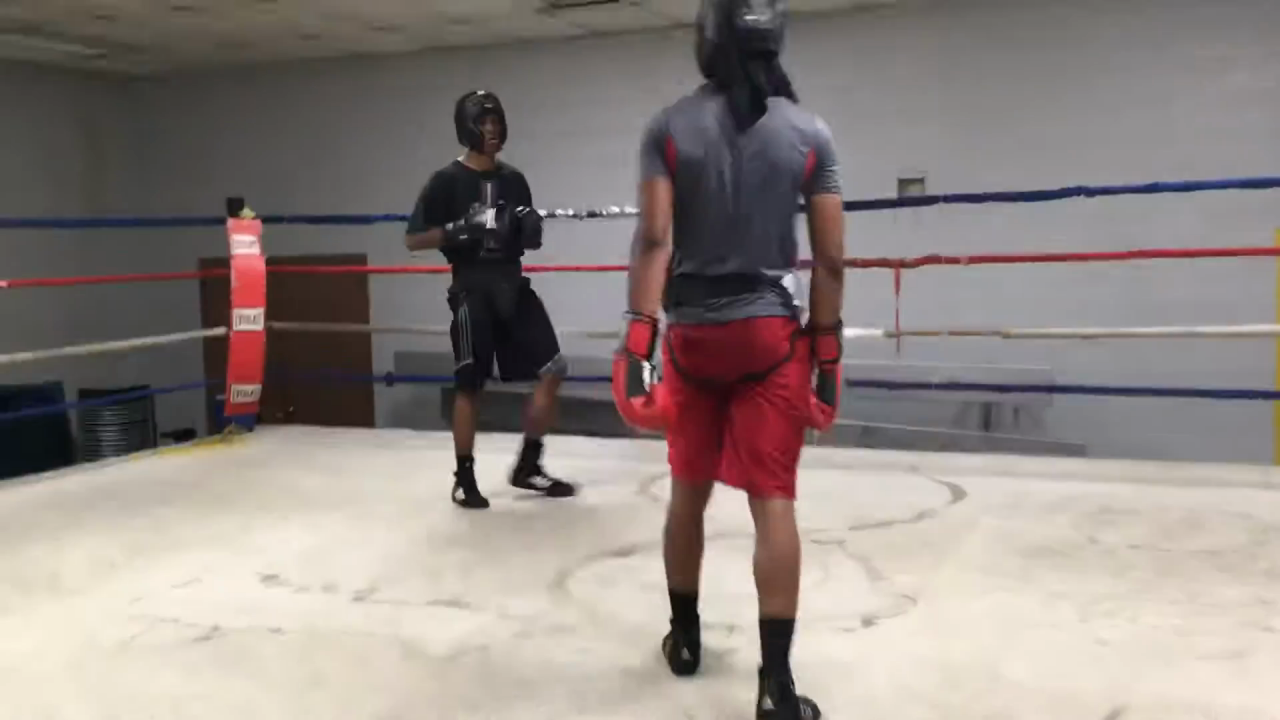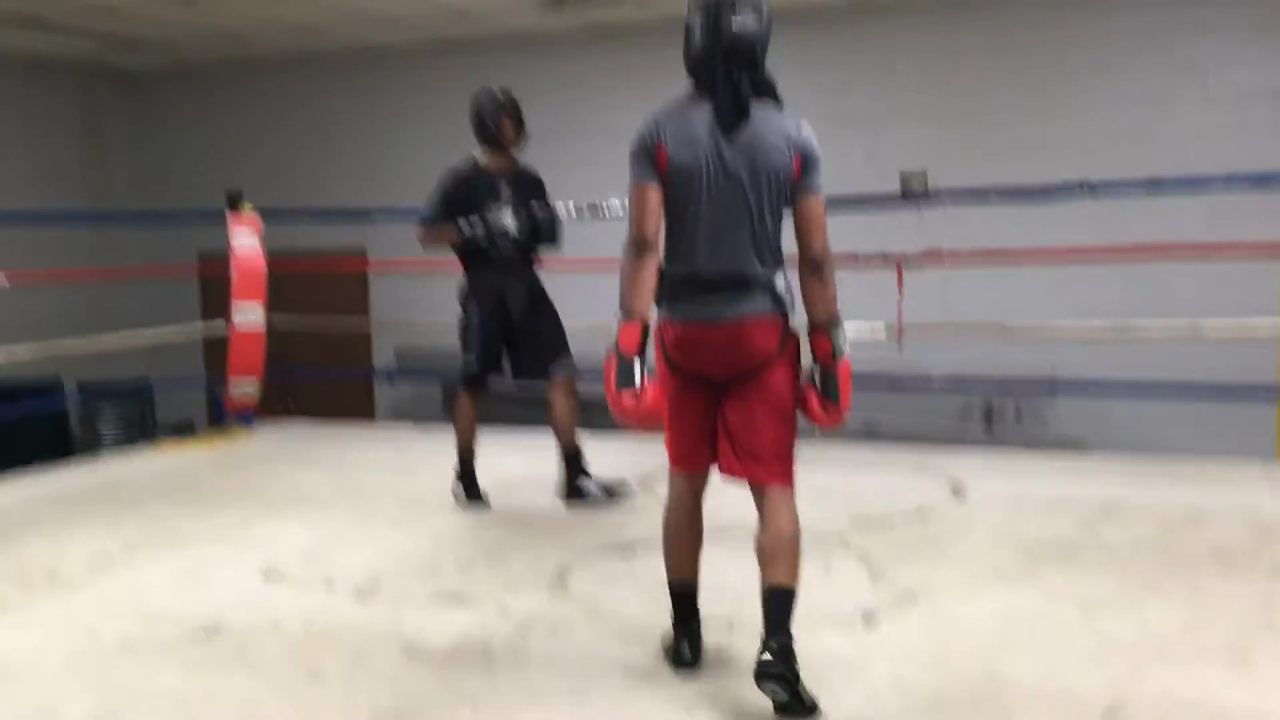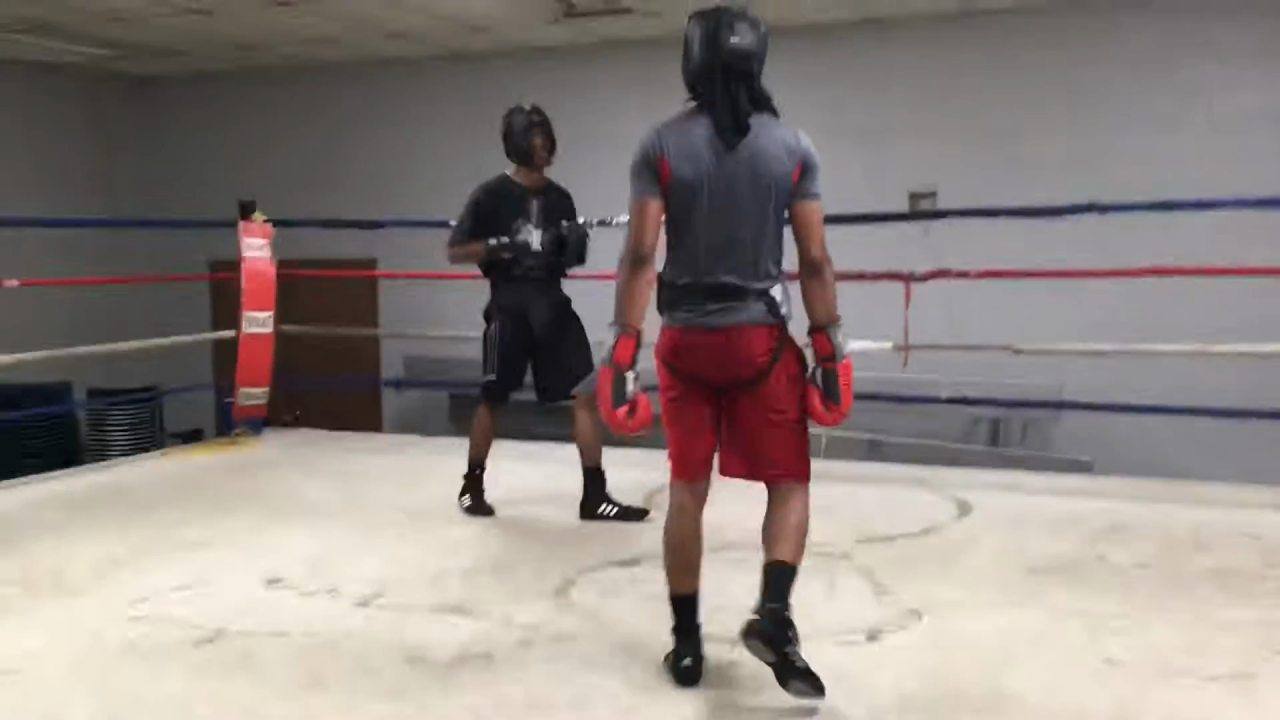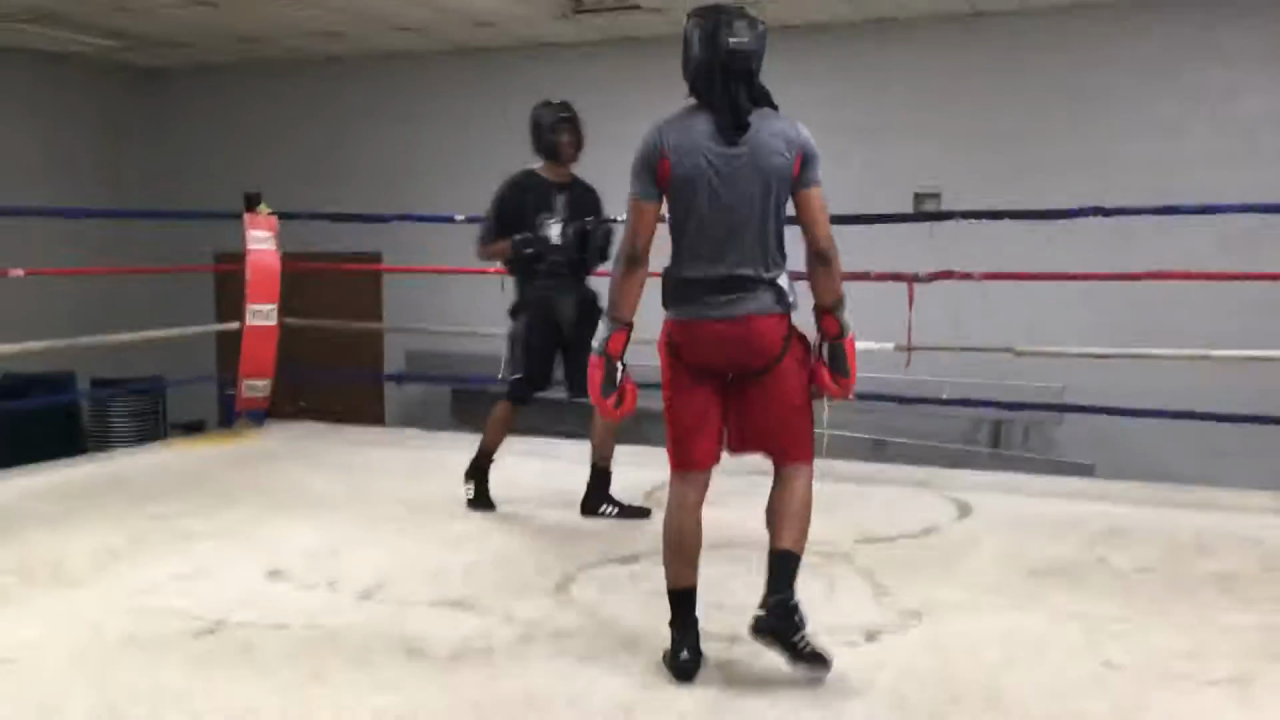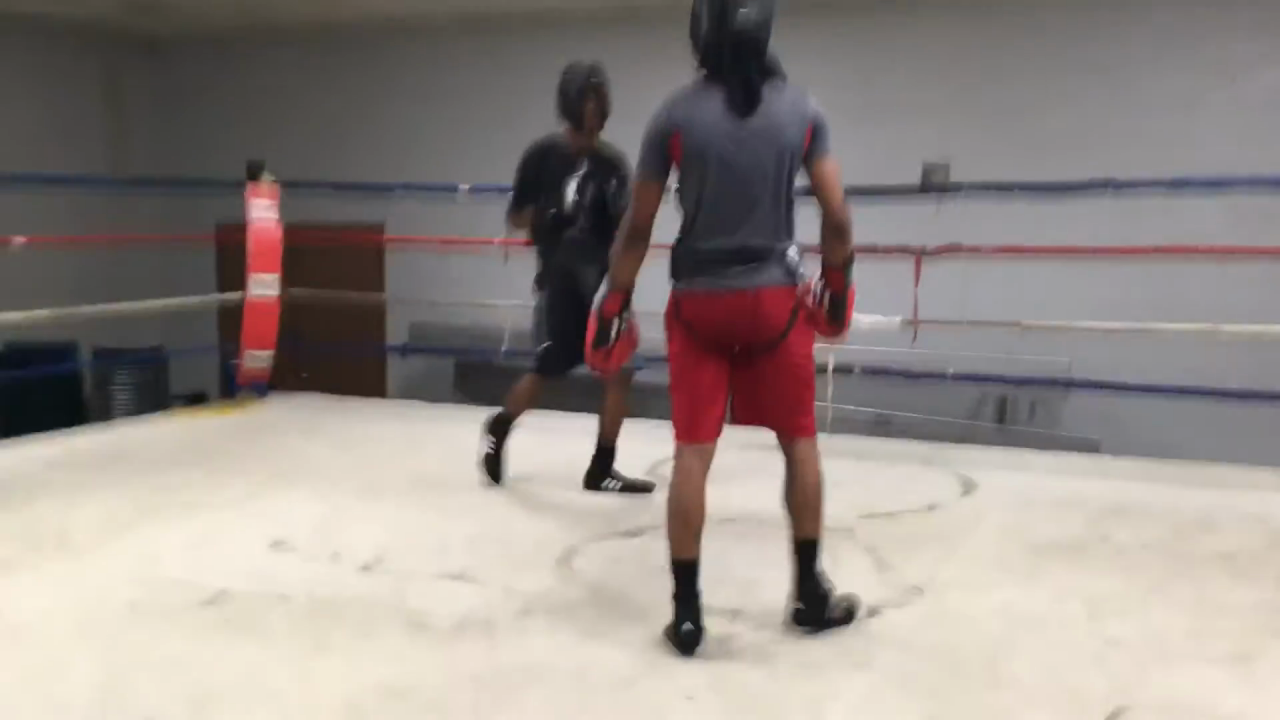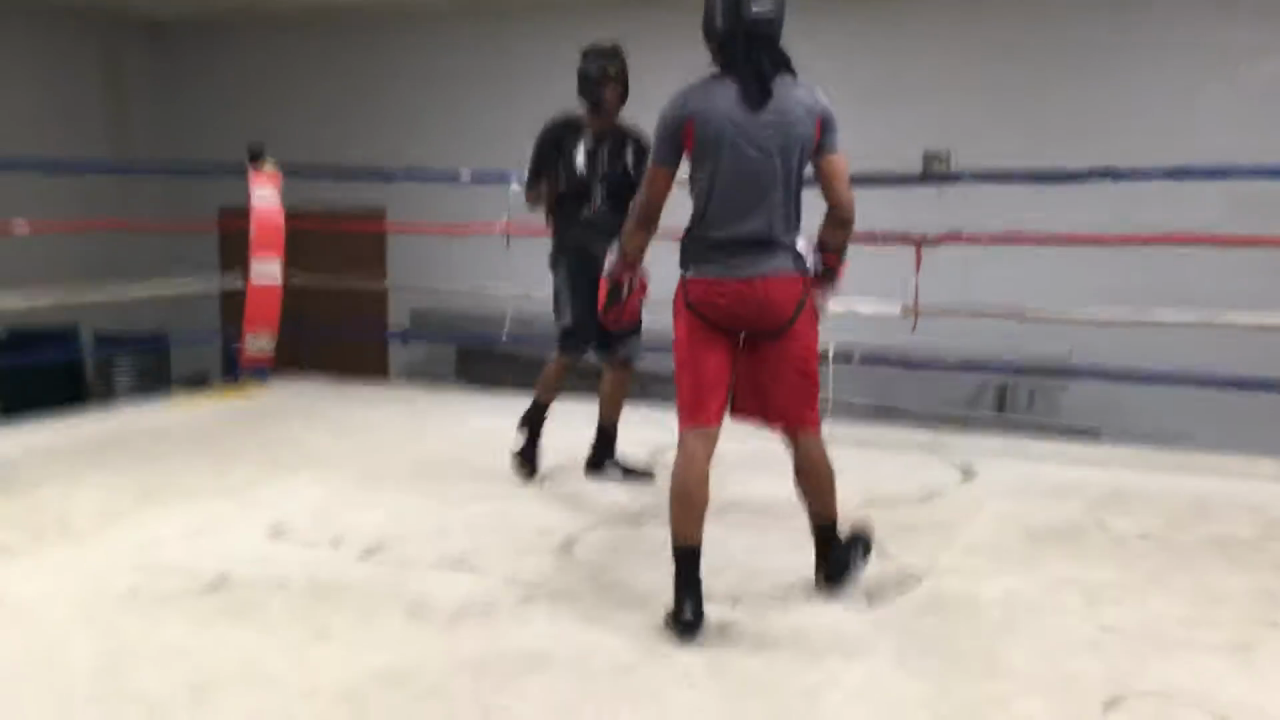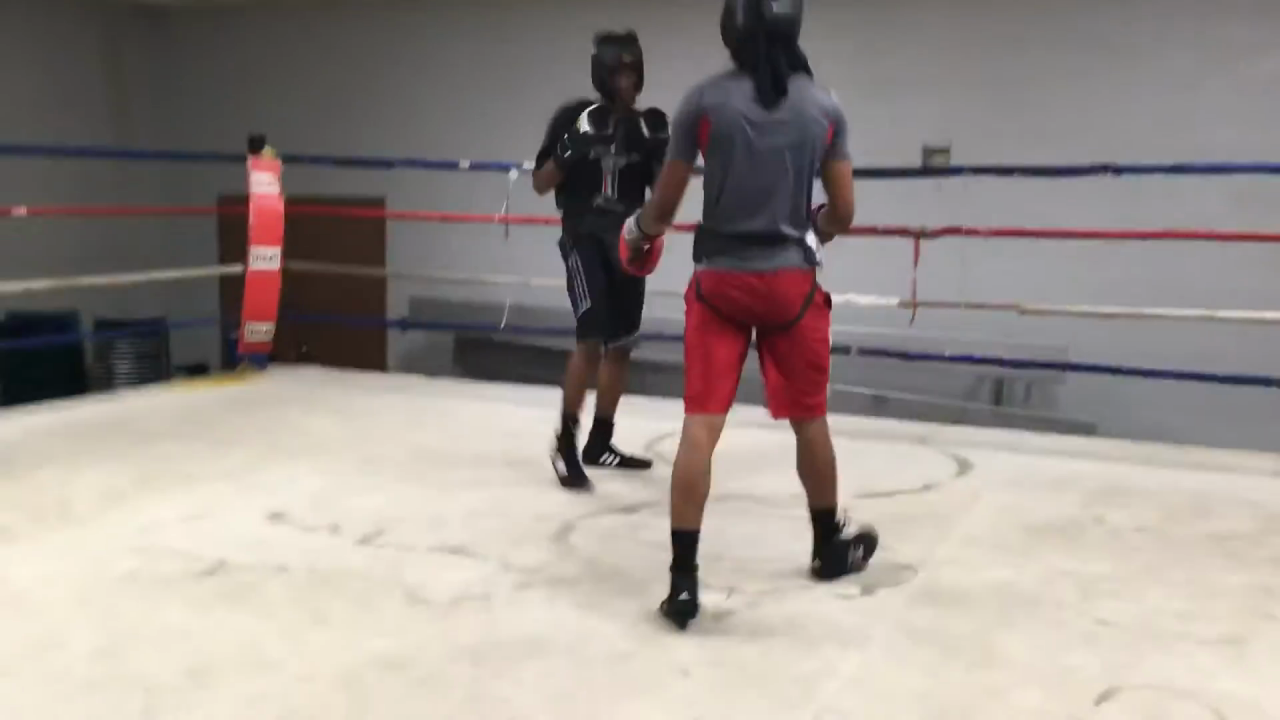
dt=0.1s
person 1, frame 1
left shoulder: (669, 127)
right shoulder: (808, 133)
left elbow: (653, 241)
right elbow: (828, 258)
left wrist: (638, 341)
right wrist: (827, 350)
left hip: (692, 334)
right hip: (770, 335)
left knee: (689, 488)
right knee: (773, 501)
left ankle: (684, 635)
person 1, frame 2
left shoulder: (660, 132)
right shoulder: (792, 135)
left elbow: (645, 244)
right elbow: (815, 257)
left wrist: (629, 339)
right wrist: (828, 348)
left hip: (685, 331)
right hip: (759, 331)
left knee: (686, 483)
right knee: (773, 492)
left ankle: (685, 631)
right ankle: (777, 648)
person 1, frame 3
left shoulder: (661, 144)
right shoulder: (791, 145)
left elbow: (640, 256)
right elbow: (815, 262)
left wrist: (622, 351)
right wrist: (827, 348)
left hip: (686, 336)
right hip: (759, 336)
left knee: (688, 489)
right knee: (788, 484)
left ankle: (686, 642)
right ankle: (773, 612)
person 1, frame 4
left shoulder: (663, 141)
right shoulder: (791, 138)
left elbow: (635, 253)
right elbow: (820, 248)
left wrist: (613, 340)
right wrist: (832, 329)
left hip: (689, 330)
right hip: (765, 326)
left knee: (688, 483)
right knee: (794, 464)
left ankle: (683, 636)
right ankle: (779, 602)
person 1, frame 5
left shoulder: (675, 115)
right shoulder: (800, 111)
left elbow: (638, 226)
right elbow: (837, 218)
left wrist: (613, 303)
right wrist: (836, 285)
left hip: (698, 303)
right hip: (773, 299)
left knee: (692, 455)
right knee: (798, 443)
left ankle: (686, 610)
right ankle: (808, 591)
person 1, frame 6
left shoulder: (688, 106)
right shoulder: (811, 106)
left elbow: (648, 209)
right elbow: (842, 209)
left wrist: (622, 268)
right wrist: (828, 260)
left hip: (706, 289)
right hip: (780, 287)
left knee: (696, 440)
right knee: (802, 431)
left ankle: (687, 595)
right ankle: (831, 557)
person 1, frame 7
left shoulder: (705, 100)
right shoulder: (824, 107)
left elbow: (666, 203)
right elbow: (841, 213)
left wrist: (640, 235)
left hip: (719, 280)
right hip: (790, 282)
left knee: (700, 426)
right knee: (809, 421)
left ankle: (682, 582)
right ankle: (830, 545)
person 2, frame 1
left shoulder: (514, 180)
right shoulder: (447, 180)
right elbow: (413, 238)
left wrist: (529, 231)
right wrist: (460, 230)
left hip: (512, 283)
right hip: (472, 289)
left knee: (550, 370)
right knee: (469, 386)
left ankle: (528, 465)
right ankle: (464, 478)
person 2, frame 2
left shoulder: (530, 181)
right shoulder: (463, 179)
right elbow: (428, 235)
left wrist: (545, 229)
right wrist: (477, 229)
left hip: (525, 285)
right hip: (486, 290)
left knee: (561, 375)
right knee: (474, 384)
left ankle: (575, 477)
right ankle: (465, 473)
person 2, frame 3
left shoulder: (561, 197)
right shoulder: (493, 194)
right elbow: (457, 252)
left wrist: (574, 249)
right wrist: (504, 246)
left hip: (553, 303)
right hip: (511, 306)
left knee: (588, 393)
right knee: (494, 398)
left ankle: (595, 495)
right ankle: (472, 485)
person 2, frame 4
left shoulder: (585, 194)
right shoulder: (518, 188)
right elbow: (486, 250)
left wrist: (598, 244)
right wrist: (530, 243)
left hip: (578, 299)
right hip: (536, 302)
right knee: (516, 396)
left ankle: (598, 493)
right ankle: (477, 473)
person 2, frame 5
left shoulder: (613, 163)
right shoulder: (543, 155)
right elbow: (516, 220)
left wrist: (621, 211)
right wrist: (553, 206)
left hip: (603, 270)
right hip: (560, 270)
left knee: (620, 370)
right knee: (548, 368)
left ankle: (602, 468)
right ankle: (499, 431)
person 2, frame 6
left shoulder: (632, 142)
right shoulder: (560, 131)
right elbow: (533, 197)
left wrist: (640, 182)
right wrist: (566, 174)
left hip: (616, 250)
right hip: (574, 249)
left knee: (622, 356)
right knee: (572, 346)
left ankle: (602, 453)
right ankle: (532, 424)
person 2, frame 7
left shoulder: (644, 126)
right shoulder: (574, 115)
right elbow: (541, 183)
left wrist: (661, 154)
right wrist: (571, 144)
right hip: (583, 237)
left knee: (618, 346)
right knee: (591, 335)
left ankle: (600, 442)
right ankle: (566, 441)
